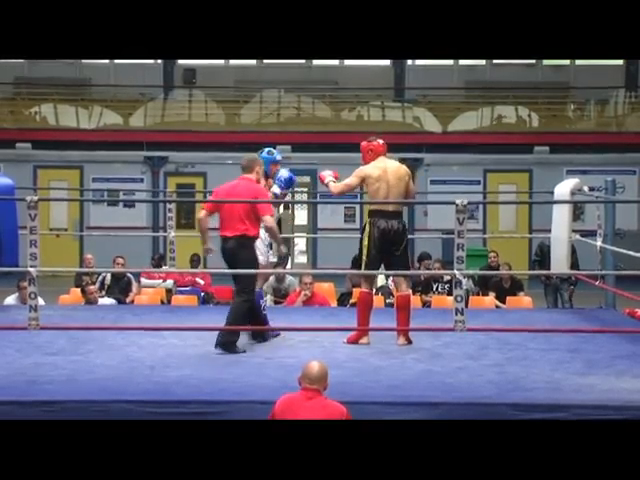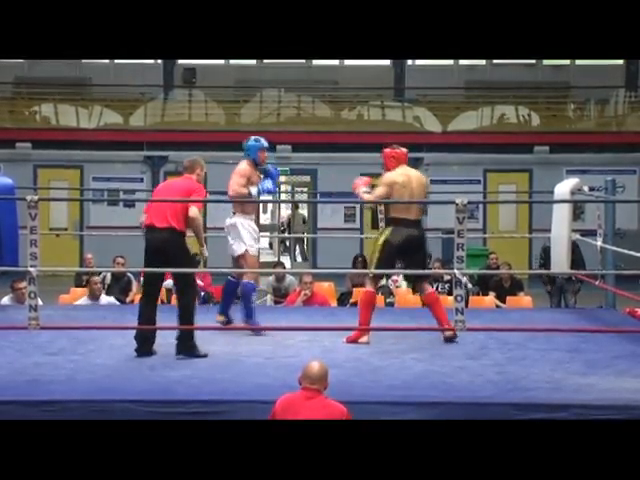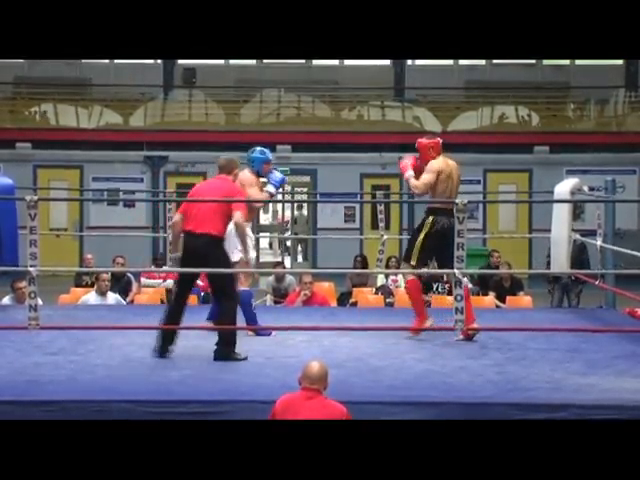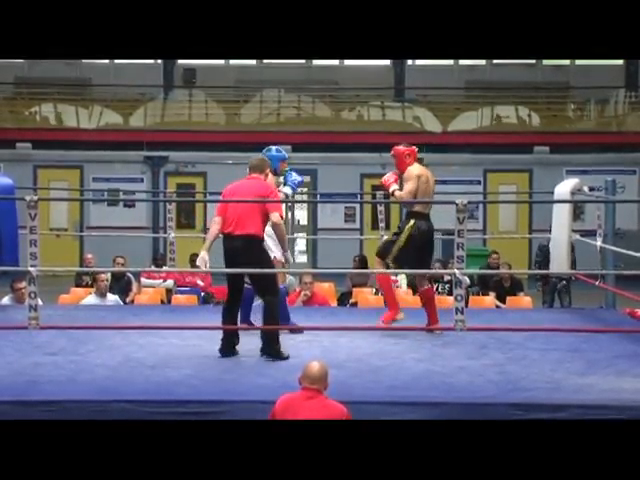
dt=0.7s
person 1, frame 1
left shoulder: (222, 189)
right shoulder: (258, 191)
left elbow: (202, 217)
right elbow: (269, 223)
left wrist: (205, 243)
right wrist: (280, 246)
left hip: (226, 244)
right hip: (244, 244)
left knee: (245, 288)
right knee: (245, 293)
left ankle: (259, 331)
right ankle: (227, 340)
person 1, frame 2
left shoulder: (163, 185)
right shoulder: (196, 187)
left elbow: (144, 218)
right elbow: (192, 214)
right wrist: (202, 245)
left hip: (152, 237)
right hip: (172, 238)
left knee: (149, 292)
right knee: (187, 292)
left ankle: (144, 344)
right ankle: (186, 345)
person 1, frame 3
left shoulder: (198, 187)
right shoulder: (235, 190)
left elbow: (176, 220)
right elbow: (238, 220)
left wrist: (175, 250)
right wrist: (246, 250)
left hip: (190, 243)
right hip: (211, 245)
left knee: (180, 295)
right knee: (227, 297)
left ankle: (164, 344)
right ankle: (225, 349)
person 1, frame 4
left shoulder: (230, 188)
right shoulder: (268, 189)
left elbow: (217, 223)
right elbow: (276, 220)
left wrist: (205, 251)
right wrist: (285, 250)
left hip: (230, 244)
right hip: (251, 245)
left knee: (234, 296)
right knee: (271, 294)
left ankle: (228, 345)
right ankle: (271, 347)
person 2, frame 1
left shoulder: (366, 171)
right shoulder: (403, 170)
left elbow: (338, 190)
right elbow: (411, 197)
left wrist: (327, 179)
left hip: (376, 224)
right hip: (398, 224)
left knee: (367, 280)
right knee: (401, 280)
left ankle: (362, 333)
right ankle: (403, 334)
person 2, frame 2
left shoulder: (390, 177)
right shoulder: (422, 178)
left elbow: (372, 201)
left wrist: (361, 190)
left hip: (395, 231)
right hip: (416, 232)
left knee: (372, 280)
right knee: (422, 283)
left ankle: (362, 332)
right ankle: (447, 328)
person 2, frame 3
left shoulder: (436, 165)
right shoulder: (453, 165)
left elbow: (418, 189)
left wrist: (407, 171)
right wrist: (417, 170)
left hip: (435, 220)
right hip: (449, 221)
left knee: (409, 267)
left ankle: (422, 318)
person 2, frame 4
left shoulder: (411, 171)
right shoulder: (427, 173)
left elbow: (405, 198)
left wrist: (392, 187)
right wrist: (397, 185)
left hip: (413, 223)
right hip: (426, 225)
left knee: (380, 260)
right knee: (421, 277)
left ankle: (393, 310)
right ankle: (433, 322)
person 3, frame 1
left shoulder: (269, 181)
left elbow: (279, 199)
left wrist: (285, 186)
right wrist: (278, 186)
left hip: (260, 233)
left knee: (262, 276)
right knee: (259, 279)
right ankle: (263, 326)
person 3, frame 2
left shoulder: (253, 170)
right shoulder: (244, 168)
right elbow: (233, 192)
left wrist: (270, 179)
right wrist: (258, 189)
left hip: (245, 222)
right hip: (241, 222)
left knee: (238, 270)
right knee: (251, 271)
left ankle: (223, 314)
right ankle: (249, 320)
person 3, frame 3
left shoulder: (248, 176)
right shoulder: (248, 177)
left elbow: (258, 199)
right elbow: (258, 204)
left wrist: (273, 185)
right wrist: (273, 186)
left hip: (235, 228)
right hip: (238, 228)
right knee: (245, 277)
left ankle: (213, 319)
right ankle: (252, 324)
person 3, frame 4
right shoulder: (268, 177)
left wrist: (283, 186)
right wrist: (288, 188)
right hip: (263, 228)
right knee: (278, 275)
left ankle: (245, 320)
right ankle: (284, 322)
